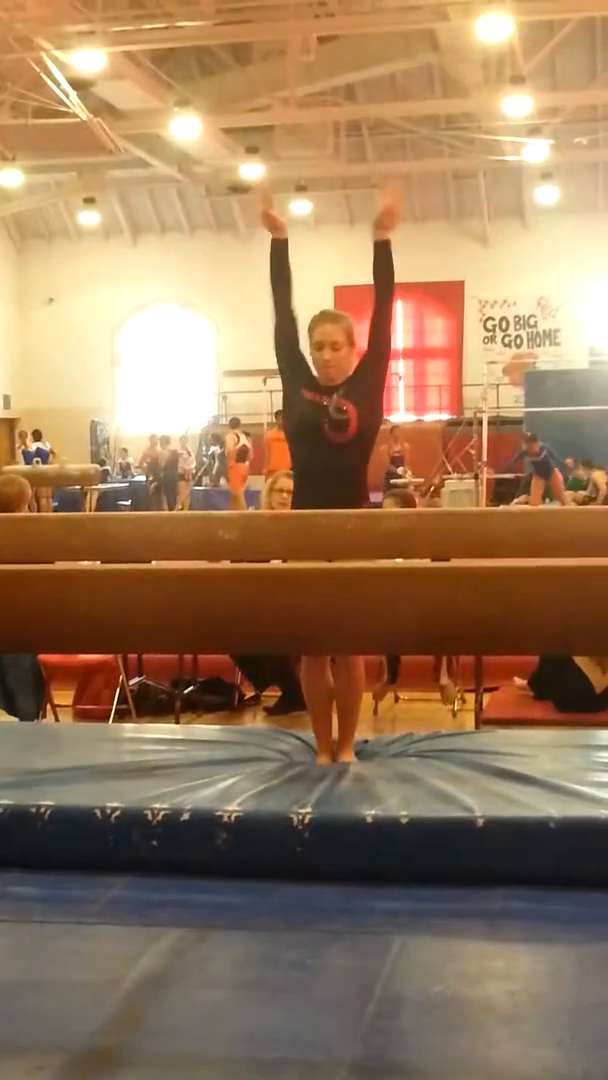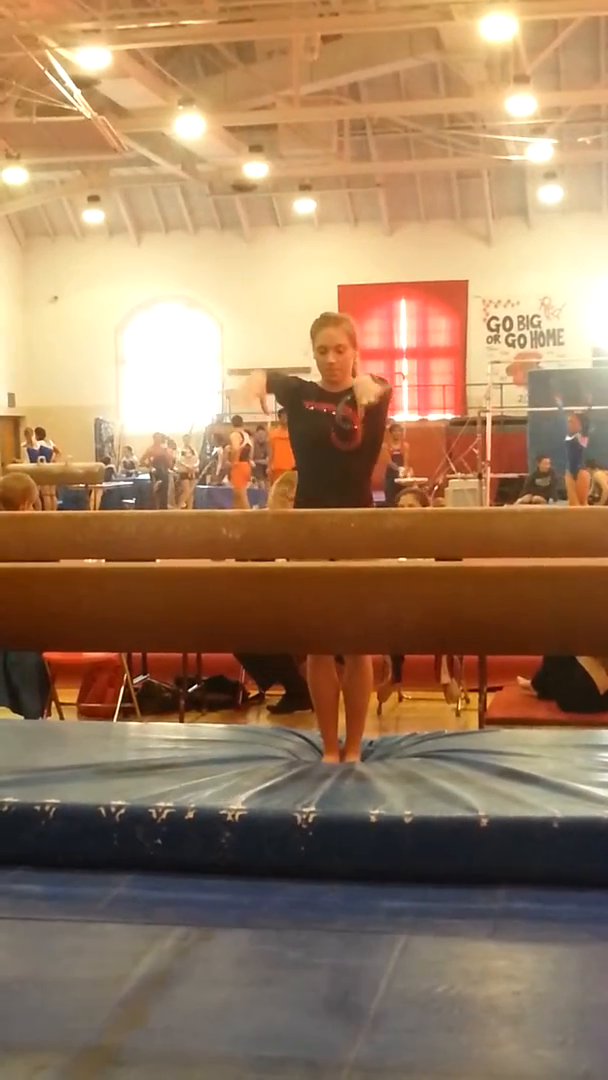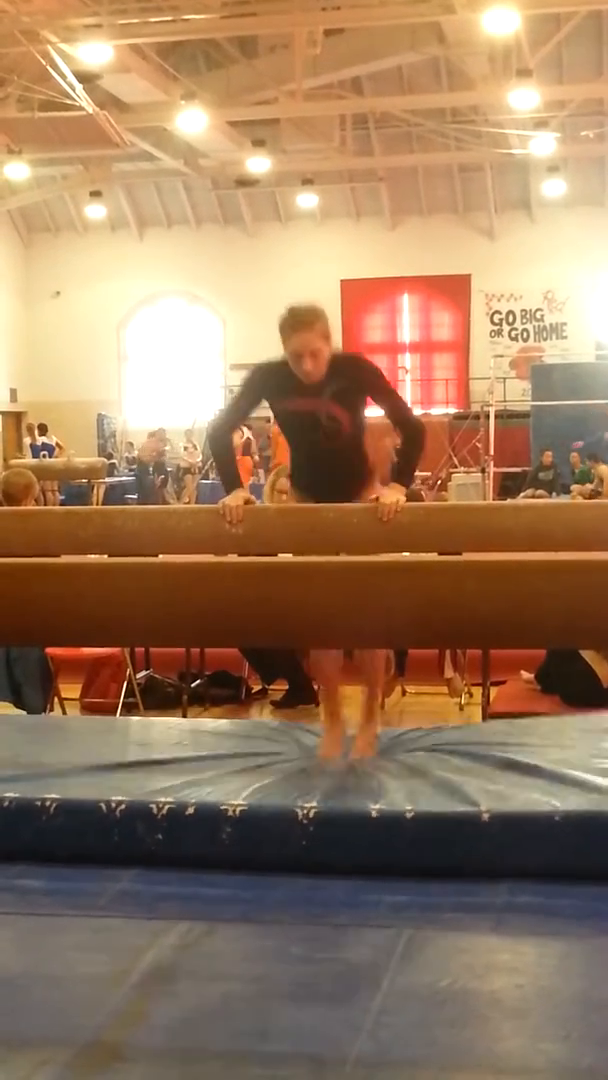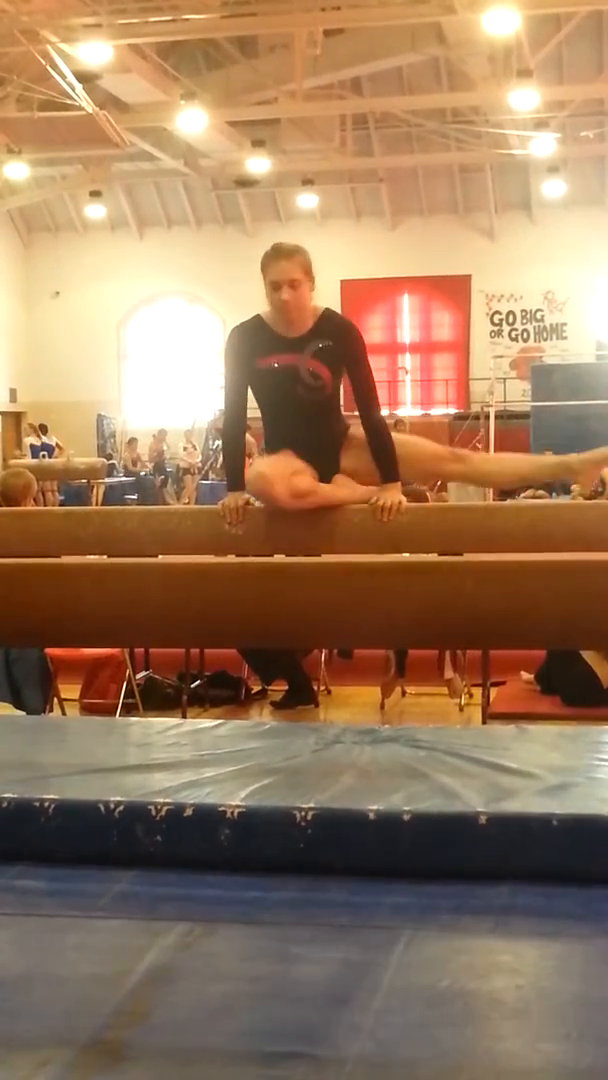
dt=0.7s
person 1, frame 1
left shoulder: (368, 384)
right shoulder: (296, 383)
left elbow: (384, 305)
right elbow: (281, 307)
left wrist: (382, 237)
right wrist: (278, 238)
right knee: (312, 647)
left ankle: (346, 747)
right ankle: (323, 751)
person 1, frame 2
left shoulder: (372, 390)
right shoulder: (299, 392)
left elbow: (380, 393)
right elbow: (279, 386)
left wrist: (368, 390)
right wrist: (260, 379)
right knee: (317, 646)
left ankle: (354, 749)
right ankle: (330, 748)
person 1, frame 3
left shoulder: (355, 369)
right shoulder: (268, 377)
left elbow: (411, 430)
right elbow: (220, 432)
left wrist: (398, 485)
right wrist: (233, 488)
left hip: (360, 495)
right hip: (308, 500)
left ankle: (371, 717)
right ankle: (333, 723)
person 1, frame 4
left shoulder: (339, 330)
right shoulder: (244, 338)
left elbow: (370, 410)
right elbow: (233, 417)
left wrist: (391, 482)
right wrist: (235, 488)
left hip: (340, 444)
right hip: (290, 456)
left knee: (453, 459)
right knee: (264, 482)
left ankle: (571, 466)
right ankle: (359, 493)
